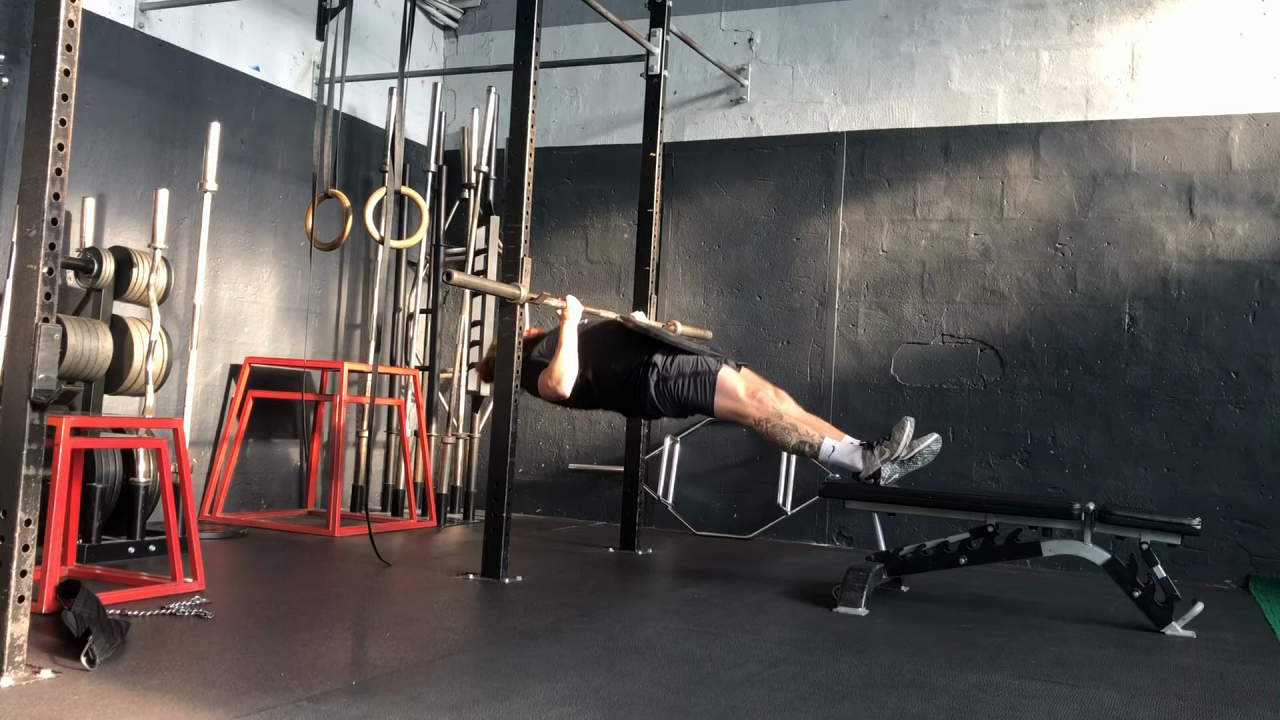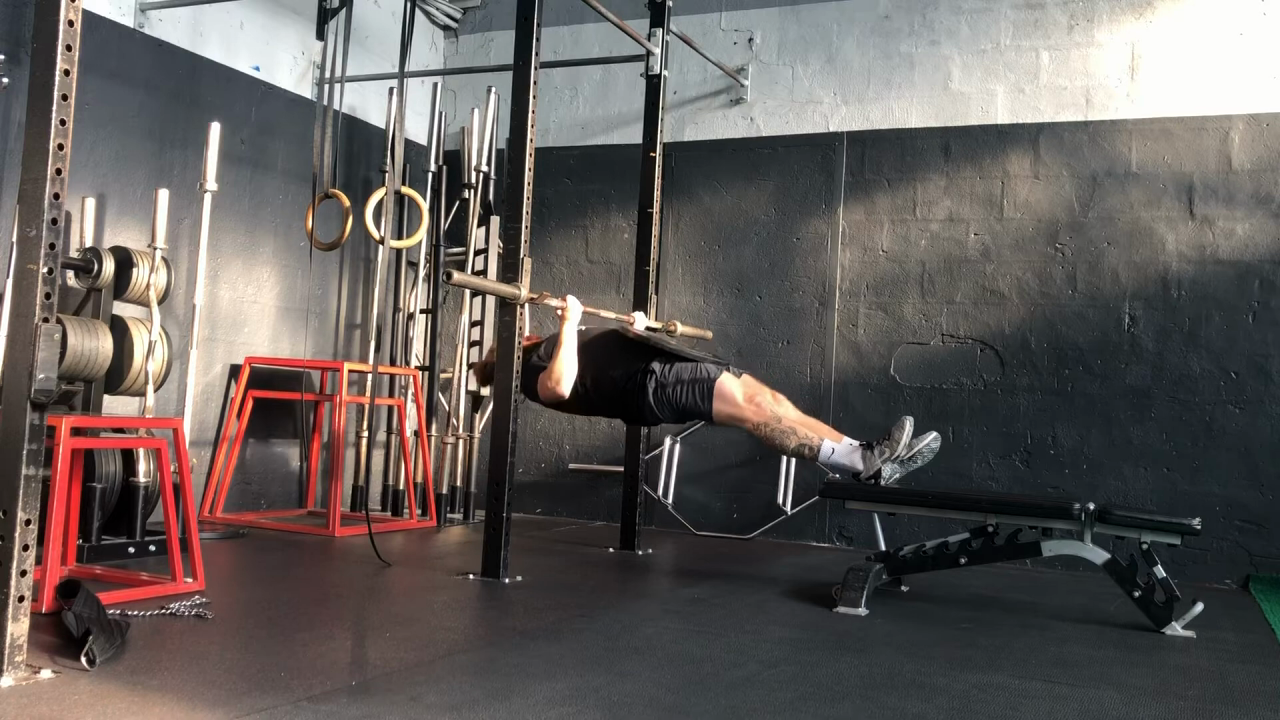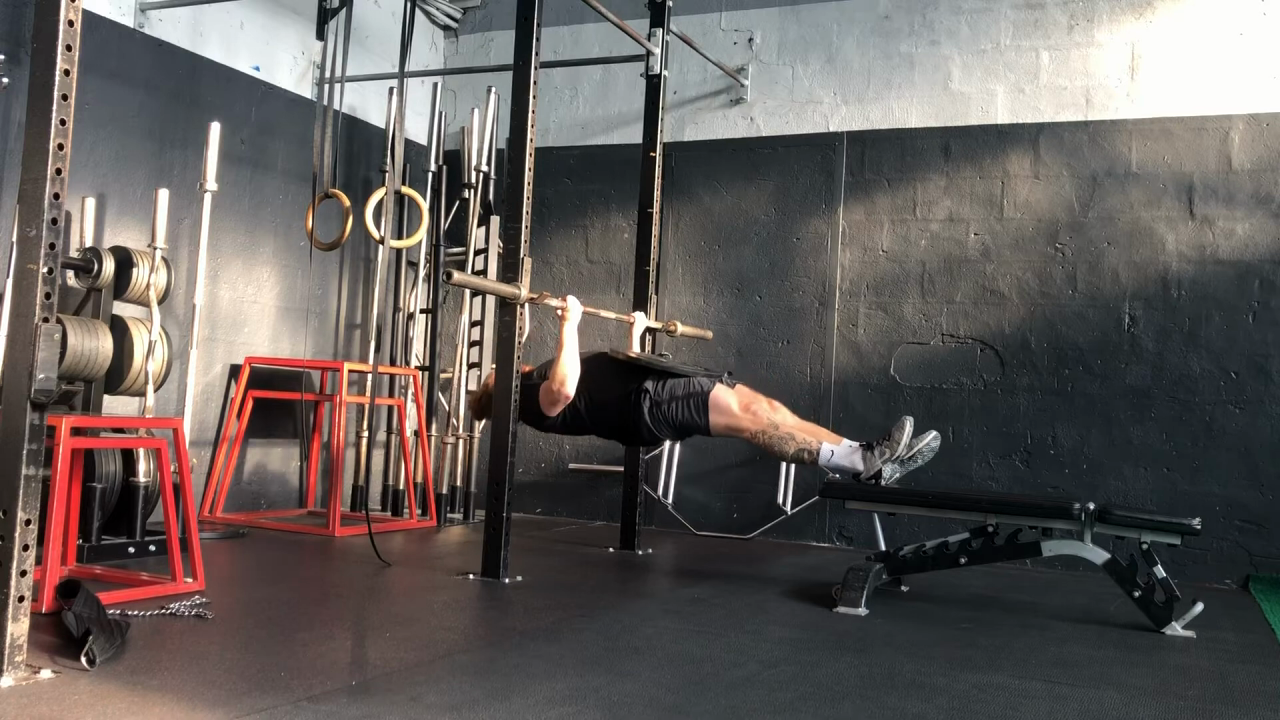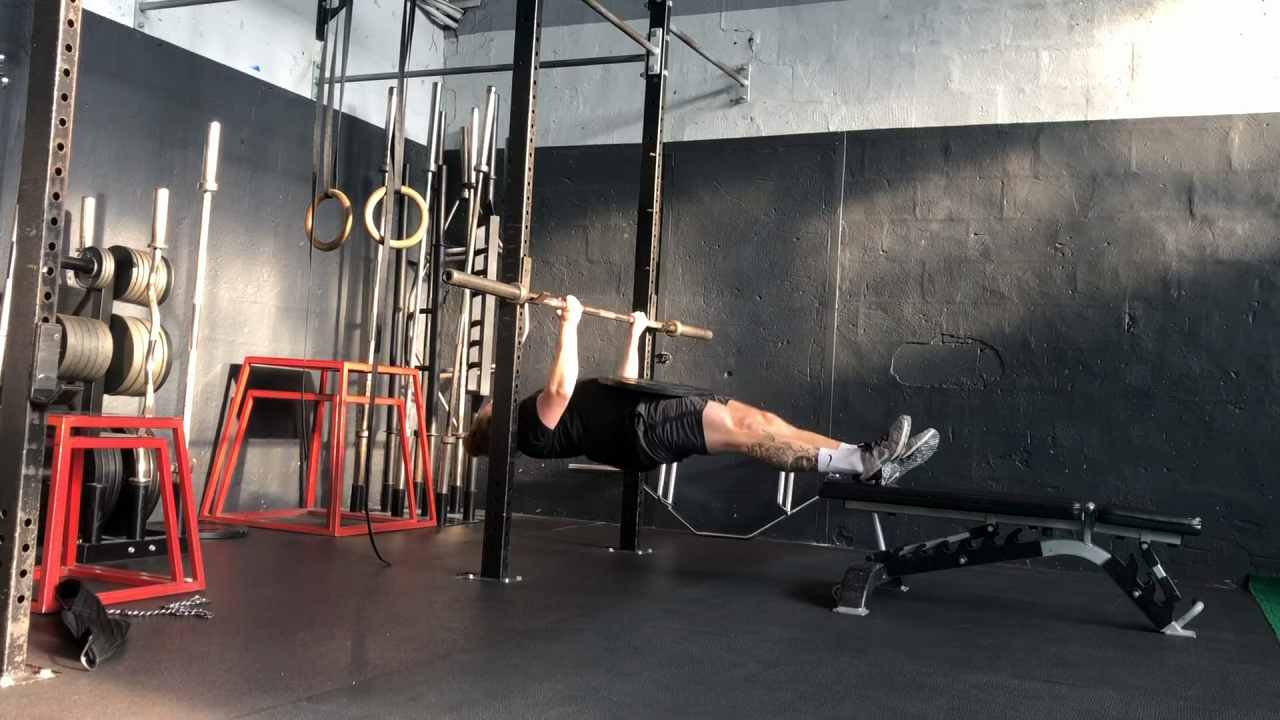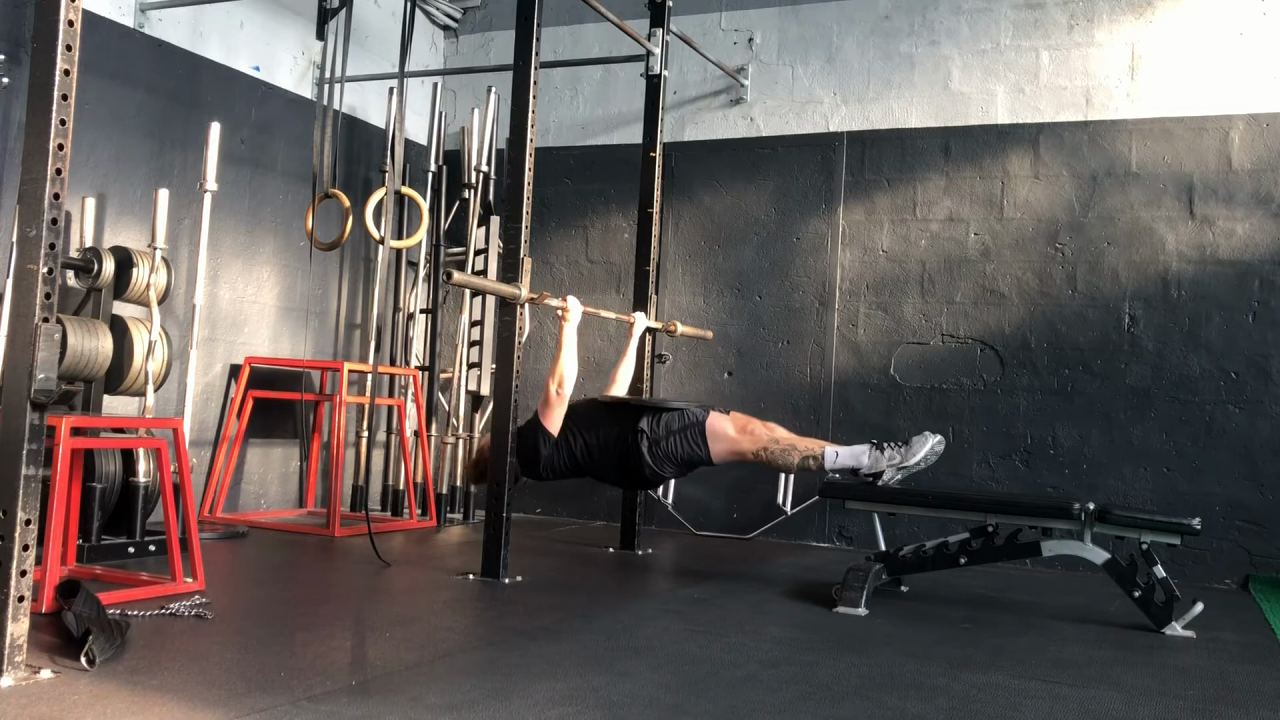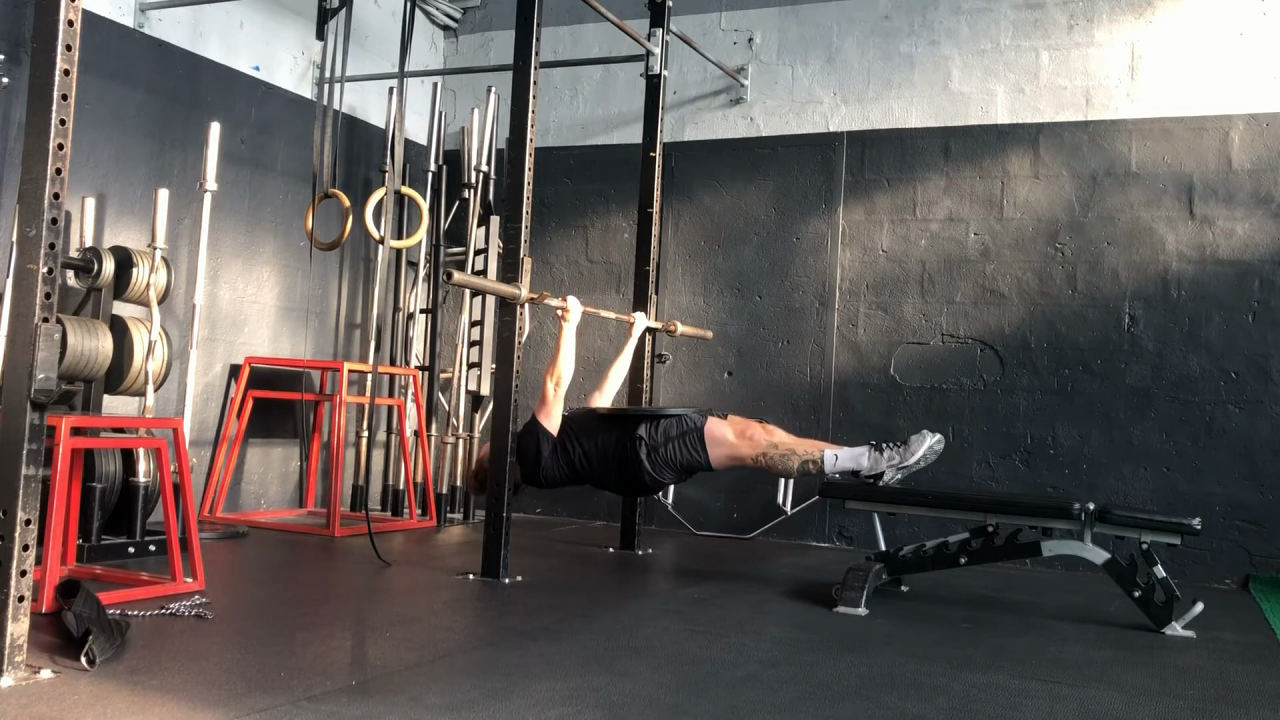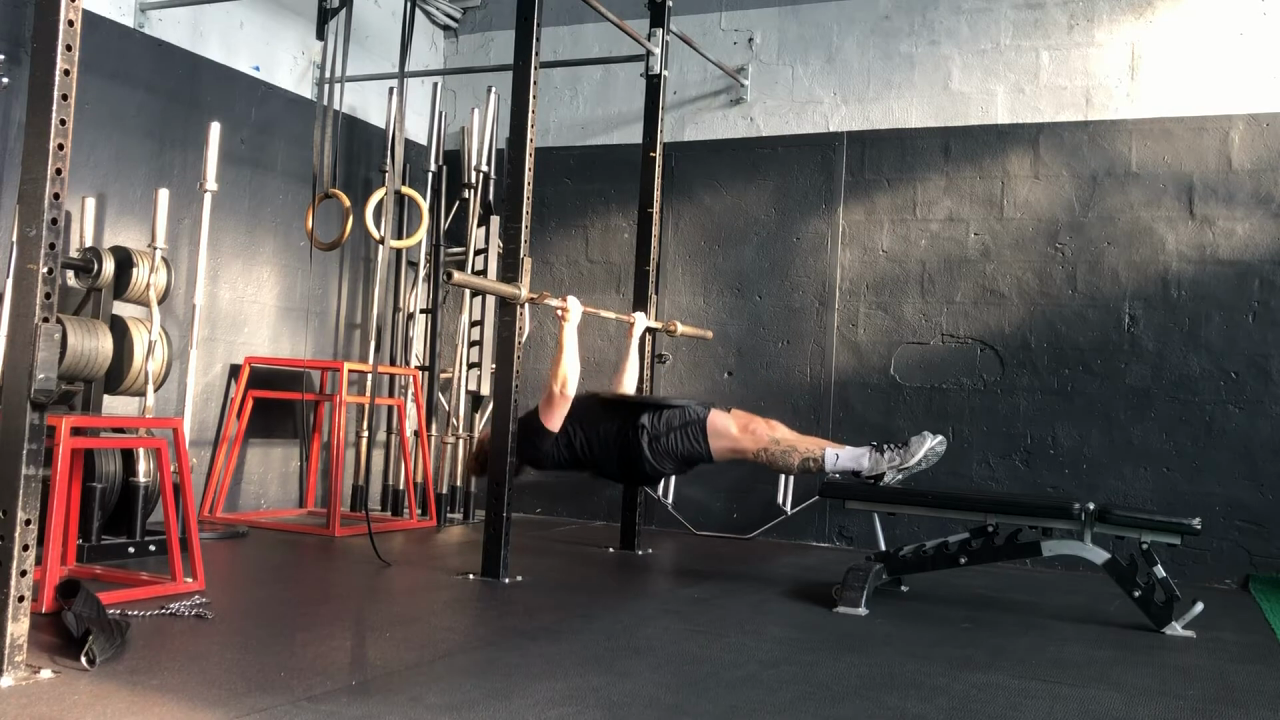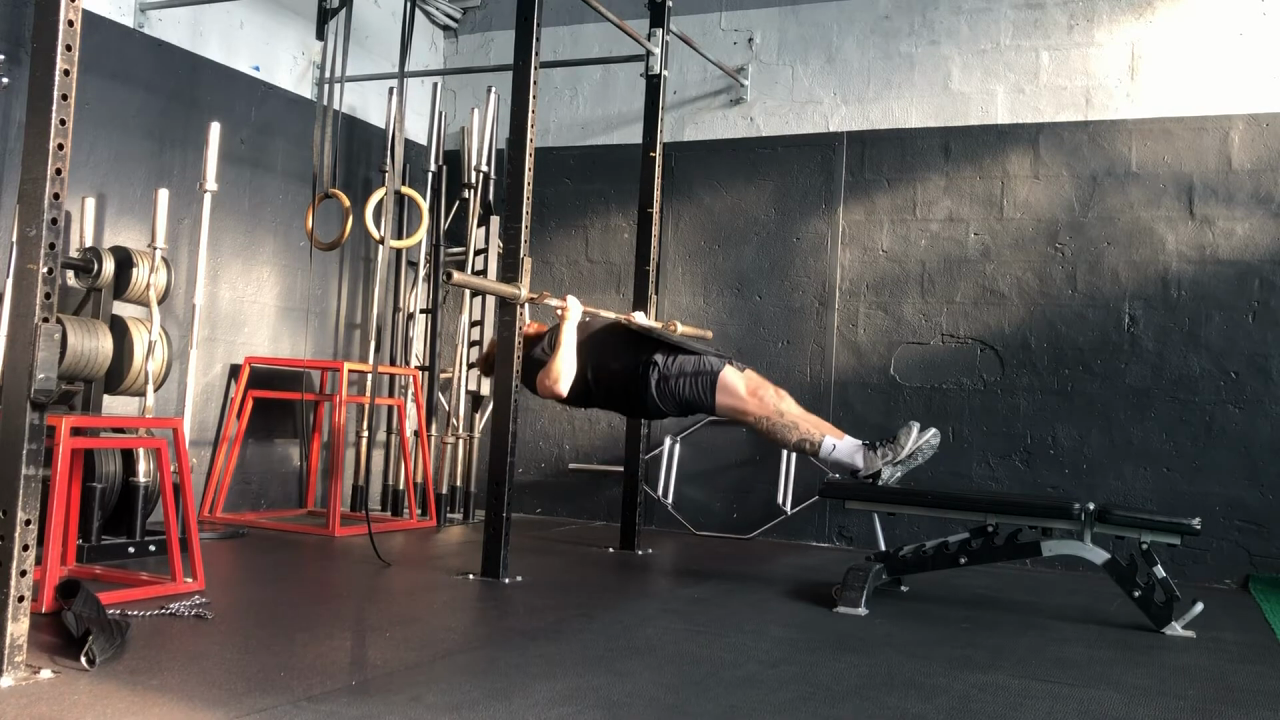
dt=0.4s
person 1, frame 1
left shoulder: (554, 343)
right shoulder: (535, 366)
right elbow: (562, 385)
left wrist: (638, 328)
right wrist: (568, 323)
left hip: (661, 360)
right hip: (652, 375)
left knee: (769, 397)
right knee: (753, 403)
left ankle: (868, 457)
right ankle: (863, 462)
person 1, frame 2
left shoulder: (549, 352)
right shoulder: (532, 370)
right elbow: (561, 387)
left wrist: (636, 331)
right wrist: (567, 324)
left hip: (656, 368)
right hip: (648, 383)
left knee: (767, 399)
right knee: (751, 407)
left ankle: (869, 457)
right ankle: (864, 462)
person 1, frame 3
left shoulder: (539, 382)
right shoulder: (532, 400)
right elbow: (564, 389)
left wrist: (635, 334)
right wrist: (568, 324)
left hip: (648, 390)
right hip: (644, 405)
left knee: (764, 407)
right knee: (747, 414)
left ankle: (870, 459)
right ankle: (865, 463)
person 1, frame 4
left shoulder: (537, 415)
right shoulder: (531, 430)
left elbow: (623, 390)
right elbow: (561, 388)
left wrist: (635, 336)
right wrist: (568, 325)
left hip: (643, 413)
right hip: (639, 428)
left knee: (758, 420)
right knee: (742, 428)
left ankle: (870, 460)
right ankle: (865, 463)
person 1, frame 5
left shoulder: (541, 443)
right shoulder: (534, 449)
left elbow: (614, 395)
right elbow: (559, 389)
left wrist: (635, 337)
right wrist: (569, 327)
left hip: (643, 430)
right hip: (643, 443)
left knee: (755, 428)
right knee: (748, 436)
left ankle: (873, 461)
right ankle: (872, 461)
person 1, frame 6
left shoulder: (554, 440)
right shoulder: (534, 452)
left elbow: (603, 393)
right elbow: (555, 386)
left wrist: (632, 338)
right wrist: (568, 325)
left hip: (646, 436)
right hip: (643, 450)
left knee: (757, 432)
right knee: (746, 441)
left ankle: (873, 461)
right ankle: (872, 461)
person 1, frame 7
left shoulder: (540, 432)
right shoulder: (534, 437)
left elbow: (622, 398)
right elbow: (564, 391)
left wrist: (634, 338)
right wrist: (568, 326)
left hip: (646, 426)
right hip: (643, 438)
left knee: (758, 428)
right knee: (749, 437)
left ankle: (874, 461)
right ankle: (873, 463)
person 1, frame 8
left shoulder: (553, 343)
right shoulder: (535, 362)
right elbow: (559, 385)
left wrist: (637, 330)
right wrist: (568, 324)
left hip: (660, 360)
right hip: (652, 375)
left knee: (766, 394)
right knee: (756, 401)
left ankle: (867, 457)
right ankle: (864, 459)
